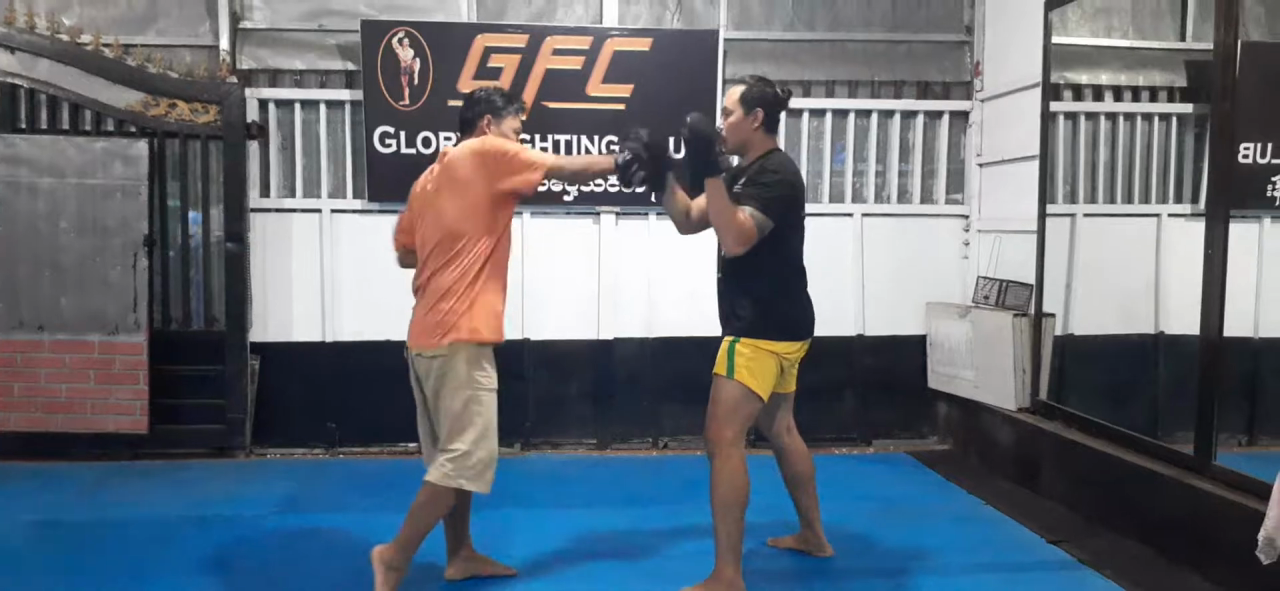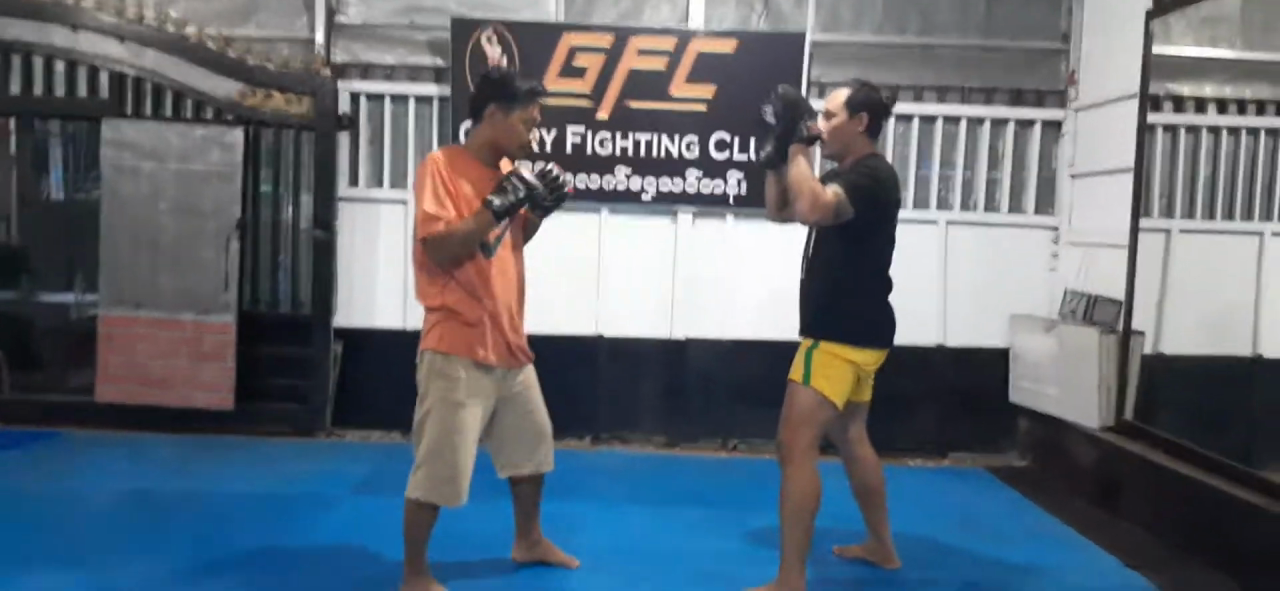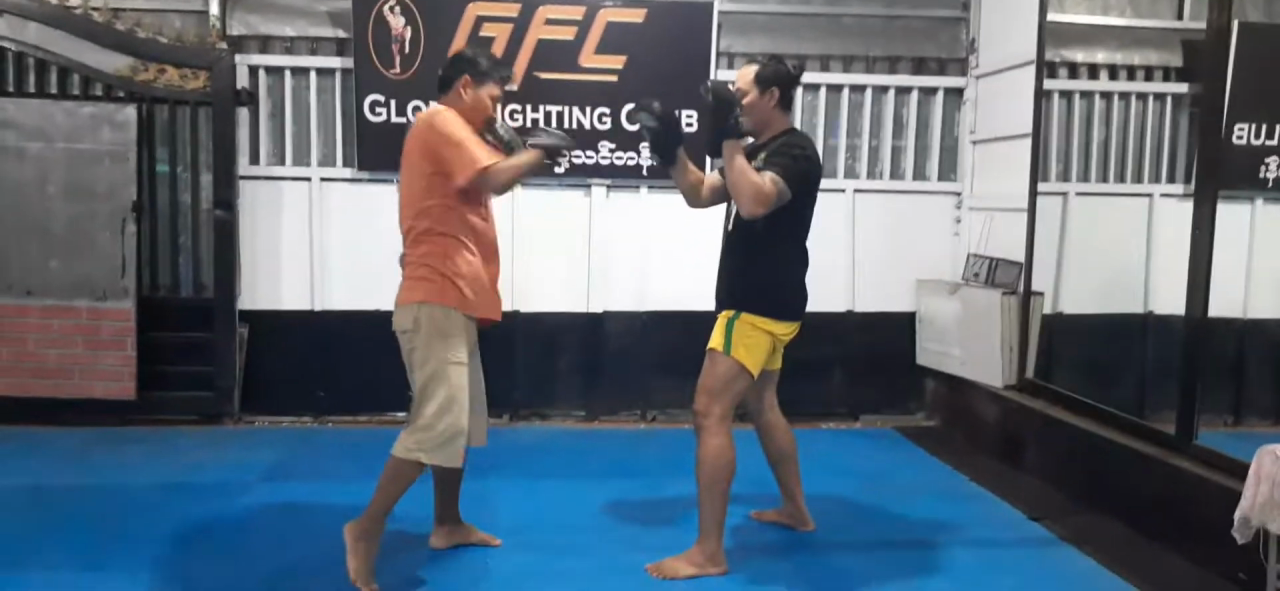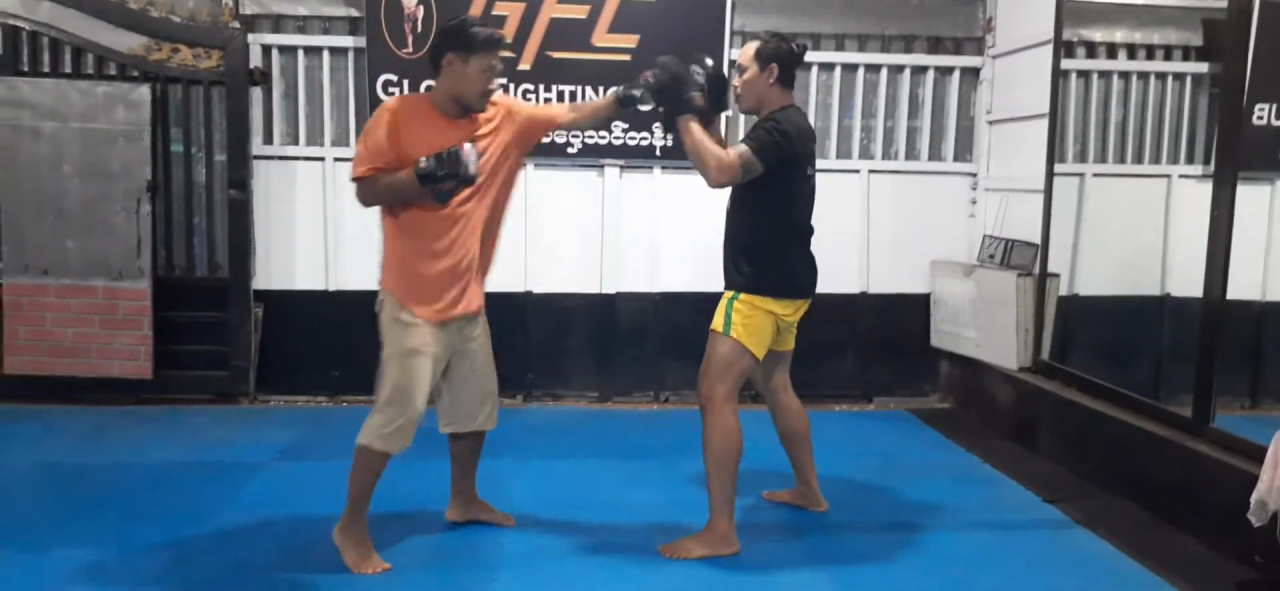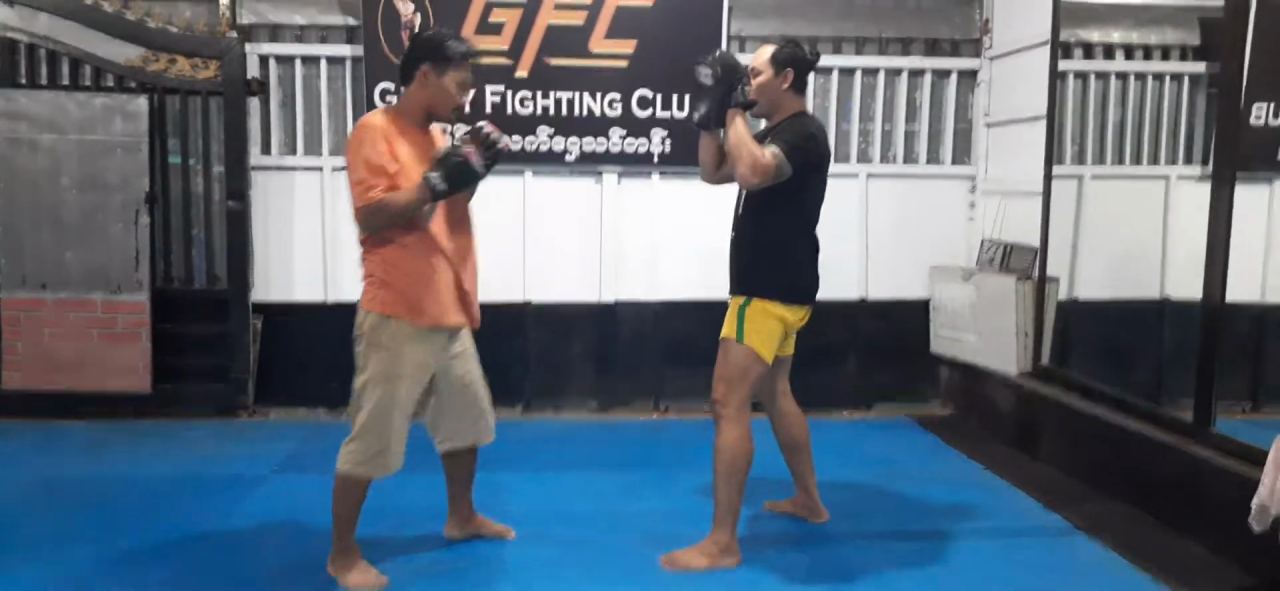
dt=1s
person 1, frame 1
left shoulder: (429, 178)
right shoulder: (485, 154)
left elbow: (405, 254)
right elbow: (564, 168)
right wrist: (621, 160)
left hip: (430, 335)
right hip: (459, 335)
left knee: (455, 453)
right knee: (464, 456)
person 1, frame 2
left shoulder: (506, 170)
right shoulder: (440, 166)
right elbow: (436, 250)
left wrist: (539, 203)
right wrist: (499, 205)
left hip: (509, 343)
right hip: (456, 349)
left knee: (532, 444)
right knee: (440, 465)
left ankle: (529, 539)
person 1, frame 3
left shoulder: (446, 130)
right shoulder: (440, 122)
left elbow: (478, 186)
right elbow: (493, 180)
left wrist: (510, 150)
right wrist: (542, 146)
left hip: (466, 303)
right hip: (437, 306)
left knee: (467, 420)
right knee: (439, 425)
left ankle: (447, 523)
right ankle: (367, 528)
person 1, frame 4
left shoulder: (504, 114)
right shoulder: (395, 115)
left elbow: (569, 116)
right elbow: (368, 190)
left wrist: (620, 99)
right wrist: (428, 174)
left hip: (466, 295)
right hip: (410, 297)
left knee: (475, 400)
right knee: (396, 411)
left ankle: (464, 499)
right ankle: (351, 524)
person 1, frame 5
left shoulder: (436, 135)
right shoulder: (374, 130)
right elbow: (373, 217)
left wrist: (470, 172)
right wrist: (438, 179)
left hip: (449, 310)
right hip: (397, 315)
left knee: (468, 416)
right knee: (375, 435)
left ankle: (462, 517)
person 2, frame 1
left shoulder: (776, 174)
right shoulder: (745, 173)
left elbow: (736, 240)
right elbow: (689, 220)
left wrist: (710, 171)
right wrist: (663, 176)
left hip: (764, 329)
right hip: (772, 325)
left knee: (723, 438)
right knee: (779, 428)
right ankle: (813, 535)
person 2, frame 2
left shoulder: (871, 175)
right shoulder: (846, 175)
left elbow: (811, 210)
right elbow: (781, 210)
left wrist: (798, 142)
right wrist: (778, 152)
left hip: (842, 335)
right hip: (854, 332)
left knee: (795, 445)
right knee: (850, 437)
right ankle: (881, 546)
person 2, frame 3
left shoulder: (794, 152)
right shoulder: (758, 151)
left elbow: (753, 202)
right elbow: (700, 196)
left wrist: (727, 139)
right wrist: (671, 149)
left hip: (761, 306)
right hip: (757, 302)
left knee: (710, 413)
right knee: (761, 405)
left ankle: (708, 552)
right ankle: (795, 510)
person 2, frame 4
left shoulder: (781, 128)
right shoulder: (779, 127)
left elbow: (718, 172)
right elbow: (719, 171)
left wrist: (684, 112)
right wrist: (703, 115)
left hip: (763, 286)
right hip: (780, 281)
left knee: (715, 393)
right knee: (775, 385)
left ankle: (720, 531)
right ankle: (809, 490)
person 2, frame 5
left shoulder: (802, 133)
right shoulder: (775, 132)
left elbow: (751, 173)
right elbow: (714, 171)
left wrist: (733, 108)
right wrist: (710, 113)
left hip: (771, 291)
right hip: (774, 288)
left knee: (728, 403)
right knee: (774, 393)
left ankle: (722, 543)
right ankle: (809, 500)
